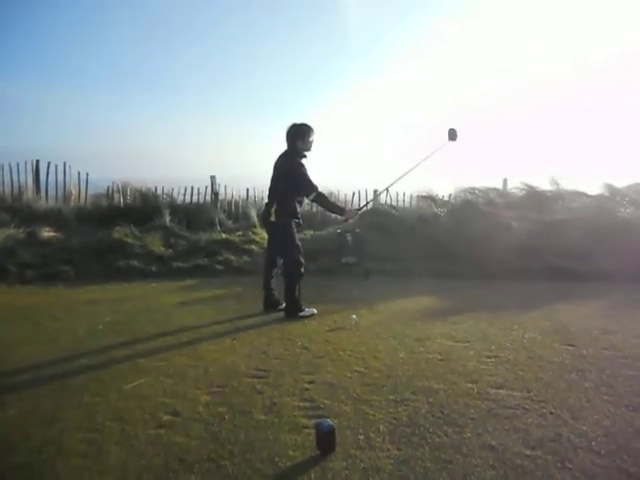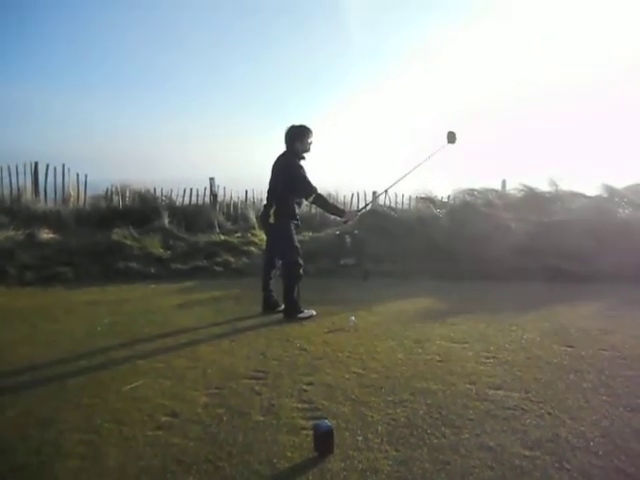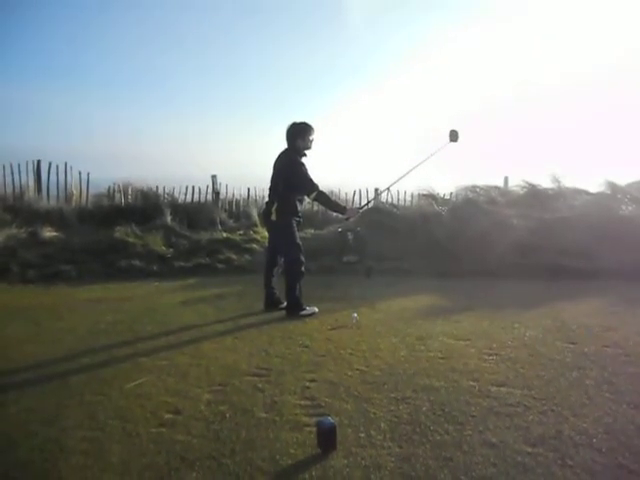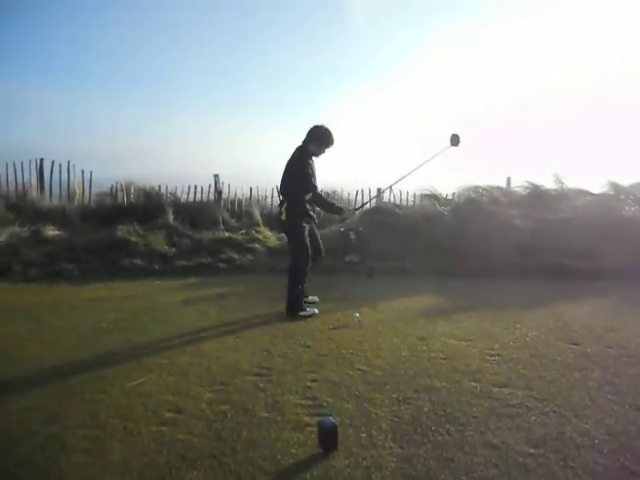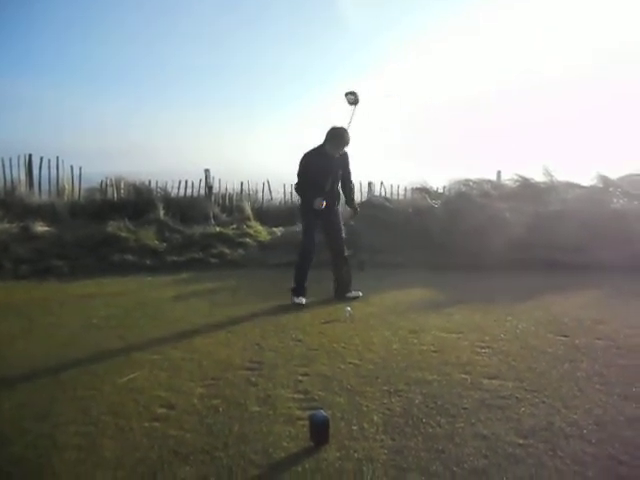
dt=0.5s
person 1, frame 1
left shoulder: (287, 159)
right shoulder: (293, 164)
right elbow: (314, 194)
right wrist: (342, 211)
left hip: (275, 216)
right hip: (282, 218)
left knee: (273, 259)
right knee: (294, 262)
left ankle: (271, 301)
right ankle: (294, 307)
person 1, frame 2
left shoulder: (285, 160)
right shoulder: (292, 165)
right elbow: (314, 196)
right wrist: (342, 213)
left hip: (274, 217)
right hip: (281, 220)
left knee: (272, 260)
right knee: (293, 263)
left ankle: (269, 303)
right ankle: (292, 308)
person 1, frame 3
left shoulder: (286, 157)
right shoulder: (293, 163)
right elbow: (315, 193)
right wrist: (343, 210)
left hip: (276, 214)
right hip: (283, 217)
left knee: (274, 258)
right knee: (295, 260)
left ankle: (272, 300)
right ankle: (295, 306)
person 1, frame 4
left shoulder: (303, 157)
right shoulder: (301, 162)
right elbow: (312, 195)
left wrist: (311, 214)
right wrist: (340, 211)
left hip: (302, 214)
right hip: (294, 216)
left knee: (316, 252)
right knee: (302, 259)
left ankle: (299, 293)
right ankle: (295, 306)
person 1, frame 5
left shoulder: (343, 157)
right shoulder: (310, 158)
left elbow: (346, 182)
right elbow: (300, 186)
left wrist: (351, 202)
right wrist: (313, 200)
left hip: (332, 208)
right hip: (311, 209)
left knee: (339, 248)
right knee: (307, 249)
left ankle: (343, 289)
right ankle: (298, 291)
